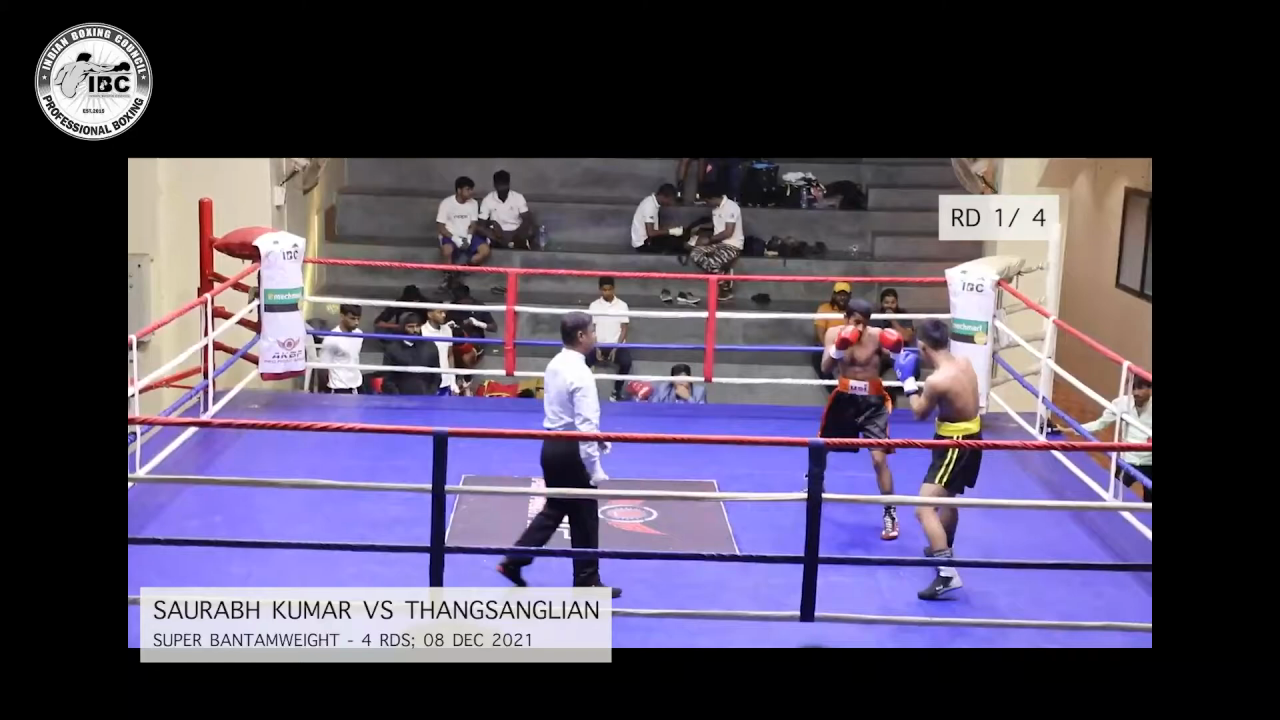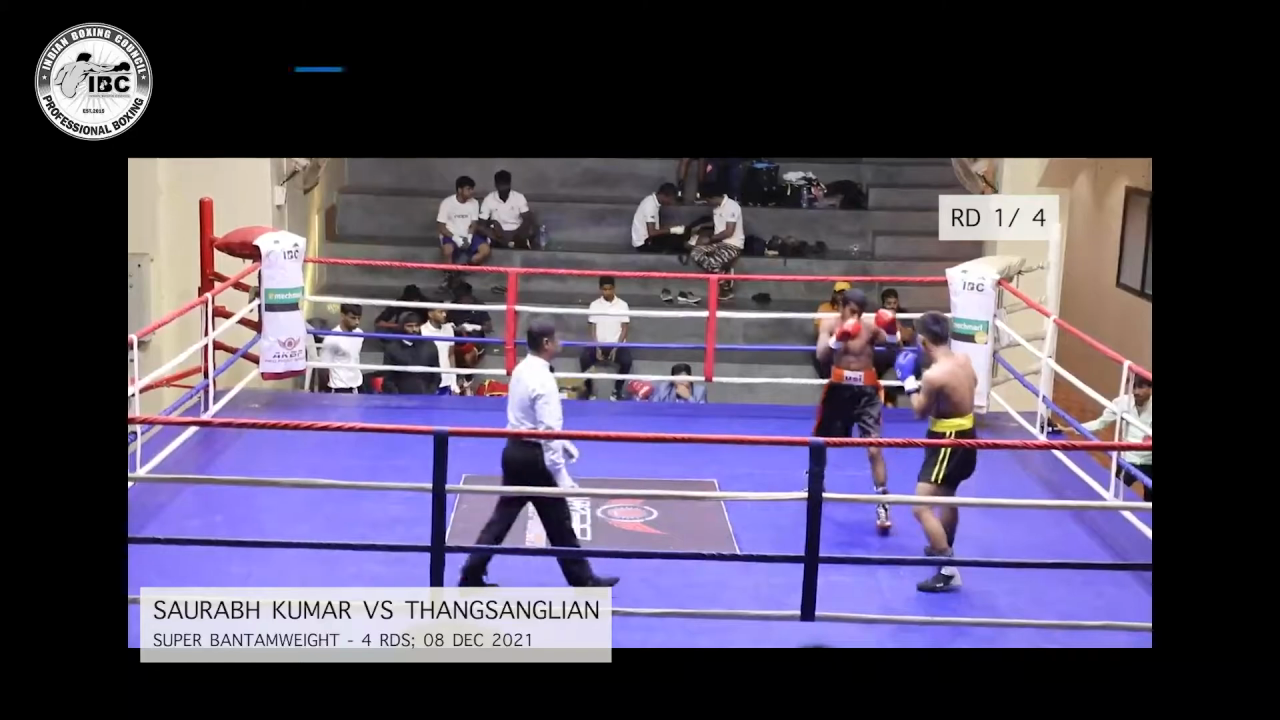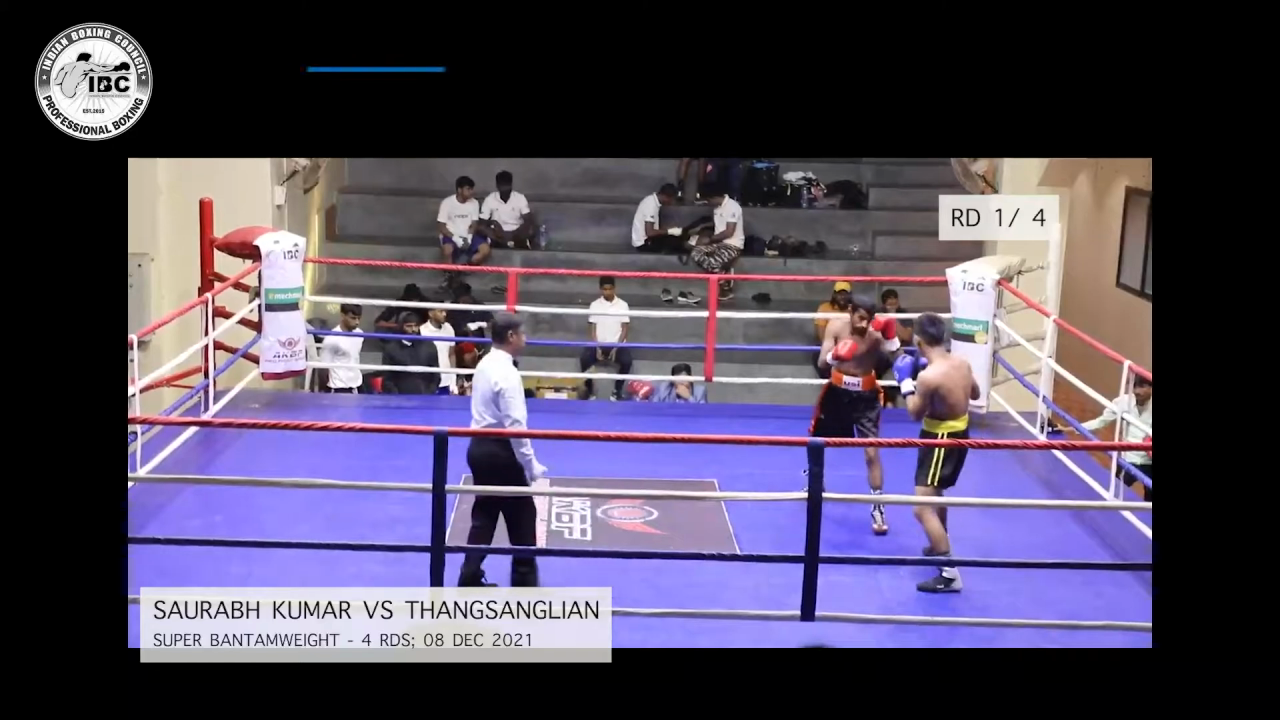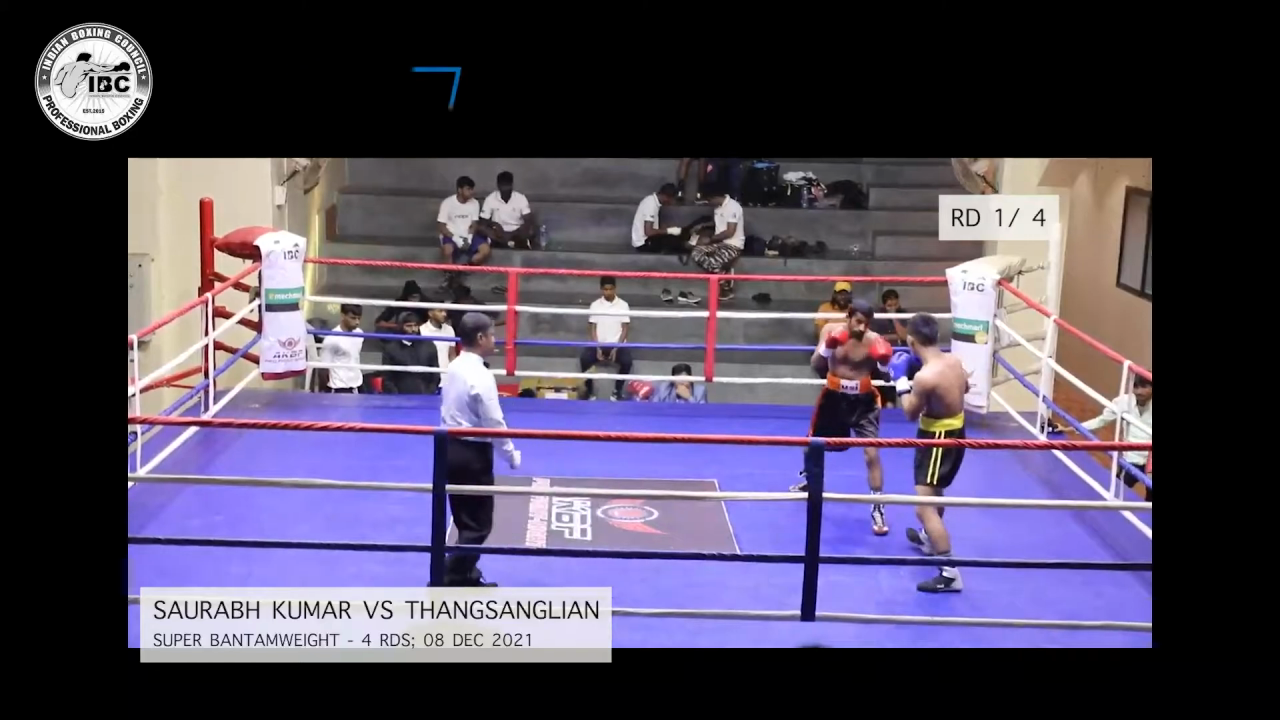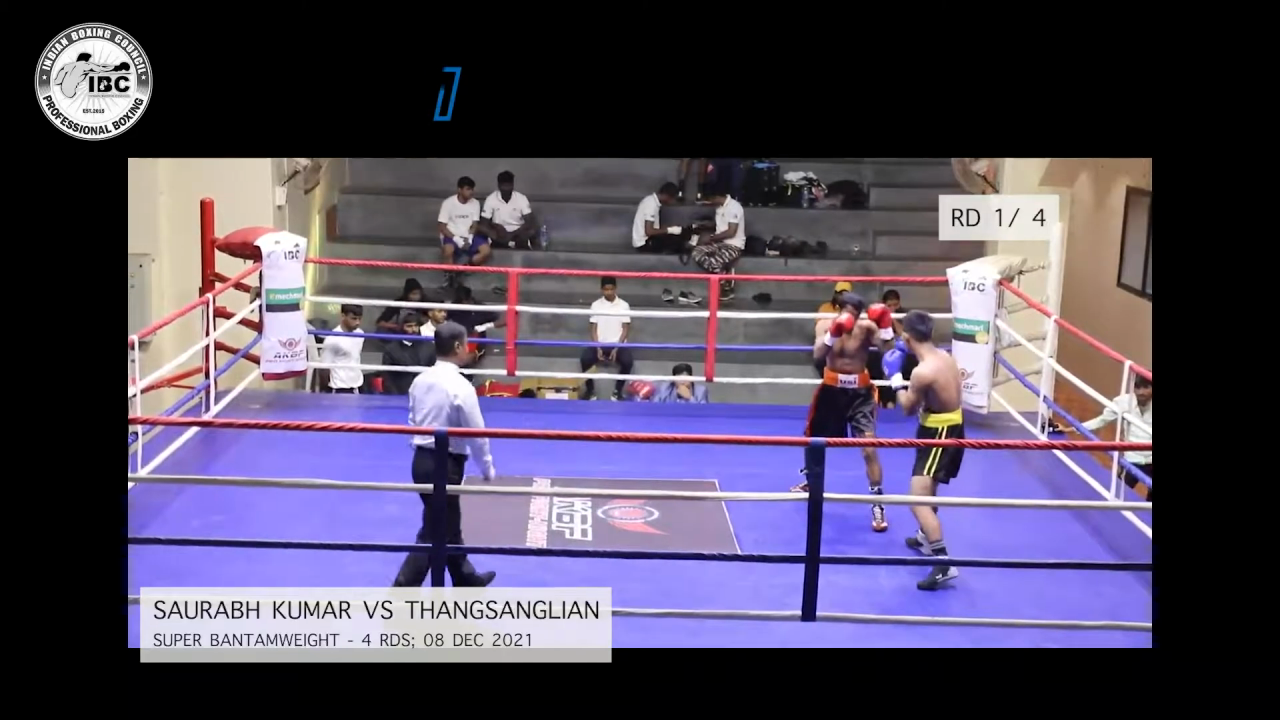
dt=0.2s
person 1, frame 1
left shoulder: (937, 381)
right shoulder: (964, 363)
left elbow: (920, 413)
left wrist: (907, 379)
left hip: (954, 445)
right hip: (970, 439)
left knee: (924, 509)
right knee: (946, 498)
left ankle: (947, 573)
right ankle: (943, 549)
person 1, frame 2
left shoulder: (933, 375)
right shoulder: (964, 360)
left elbow: (921, 412)
left wrist: (908, 378)
left hip: (947, 440)
right hip: (965, 435)
left knee: (922, 508)
right knee: (946, 497)
left ankle: (948, 572)
right ankle: (943, 548)
person 1, frame 3
left shoulder: (927, 377)
right shoulder: (961, 363)
left elbow: (915, 414)
right elbow: (975, 393)
left wrist: (905, 381)
left hip: (939, 440)
right hip: (958, 435)
left knee: (923, 509)
right knee: (935, 497)
left ankle: (949, 574)
right ankle: (939, 547)
person 1, frame 4
left shoulder: (924, 377)
right shoulder: (953, 360)
left elbow: (911, 413)
right elbow: (964, 388)
left wrist: (900, 379)
left hip: (938, 439)
right hip: (953, 434)
left knee: (925, 508)
right knee: (932, 494)
left ankle: (950, 574)
right ankle: (928, 539)
person 1, frame 5
left shoulder: (922, 372)
right shoulder: (945, 356)
left elbow: (908, 408)
left wrist: (894, 375)
right wrist: (909, 369)
left hip: (939, 435)
right hip: (951, 430)
left knee: (919, 500)
right knee: (927, 489)
left ankle: (944, 563)
right ankle: (926, 539)
person 2, frame 1
left shoulder: (556, 365)
right shoulder: (580, 374)
right elbow: (585, 425)
left wrist: (597, 437)
right wrist: (595, 468)
left hip: (552, 446)
right hip: (570, 450)
left knee: (554, 509)
right knee: (584, 519)
left ankle: (513, 562)
right ankle: (588, 584)
person 2, frame 2
left shoulder: (521, 370)
right shoulder: (543, 380)
right elbow: (548, 431)
left wrist: (563, 444)
right wrist: (560, 475)
left hip: (513, 451)
right hip: (532, 456)
left knee: (505, 513)
right knee: (559, 520)
left ankle: (471, 575)
right ankle: (583, 580)
person 2, frame 3
left shoulder: (485, 365)
right shoulder: (506, 373)
right elbow: (514, 424)
right wrist: (531, 464)
left hip: (479, 447)
right hip: (499, 452)
left knee: (484, 517)
right knee: (522, 517)
left ankle: (471, 579)
right ankle: (524, 583)
person 2, frame 4
left shoulder: (452, 368)
right shoulder: (480, 376)
right elbow: (494, 424)
right wrist: (512, 455)
left hip: (452, 451)
right hip: (473, 455)
left knee: (466, 521)
right knee: (476, 526)
left ankle: (466, 578)
right ankle: (447, 585)
person 2, frame 5
left shoulder: (420, 380)
right shoulder: (460, 387)
right elbow: (476, 435)
right wrist: (487, 468)
left hip: (421, 460)
right hip: (445, 465)
left knee: (447, 526)
right knee: (432, 536)
left ankle: (465, 577)
person 3, frame 1
left shoulder: (877, 336)
right shoulder: (834, 334)
right elbow: (825, 368)
left wrist: (897, 351)
right wrist: (838, 348)
left hip: (873, 400)
right hip: (844, 397)
left knee: (879, 458)
right knee: (818, 447)
left ankle: (890, 514)
right ankle: (816, 487)
person 3, frame 2
left shoulder: (871, 326)
right shoulder: (829, 324)
right elbow: (821, 356)
left wrist: (892, 332)
right wrist: (837, 339)
left hip: (866, 391)
right hip: (838, 389)
left knee: (874, 450)
right knee: (818, 441)
left ankle: (882, 505)
person 3, frame 3
left shoulder: (876, 334)
right shoulder: (835, 328)
left elbow: (894, 355)
right elbow: (822, 363)
left wrist: (890, 335)
right wrist: (832, 357)
left hip: (865, 395)
right hip: (836, 391)
left knee: (871, 453)
left ankle: (878, 509)
person 3, frame 4
left shoulder: (873, 339)
right shoulder: (830, 331)
right elbow: (815, 365)
left wrist: (885, 362)
right wrist: (826, 346)
left hip: (863, 398)
right hip: (834, 395)
left knee: (871, 454)
left ankle: (877, 510)
right ankle: (811, 484)
person 3, frame 5
left shoulder: (867, 327)
right shoulder: (825, 325)
left elbow: (889, 350)
right elbow: (818, 357)
left wrist: (885, 326)
right wrist: (833, 332)
left hip: (860, 392)
right hip: (831, 390)
left knee: (869, 450)
right knee: (812, 441)
left ankle: (878, 505)
right ankle: (812, 483)
